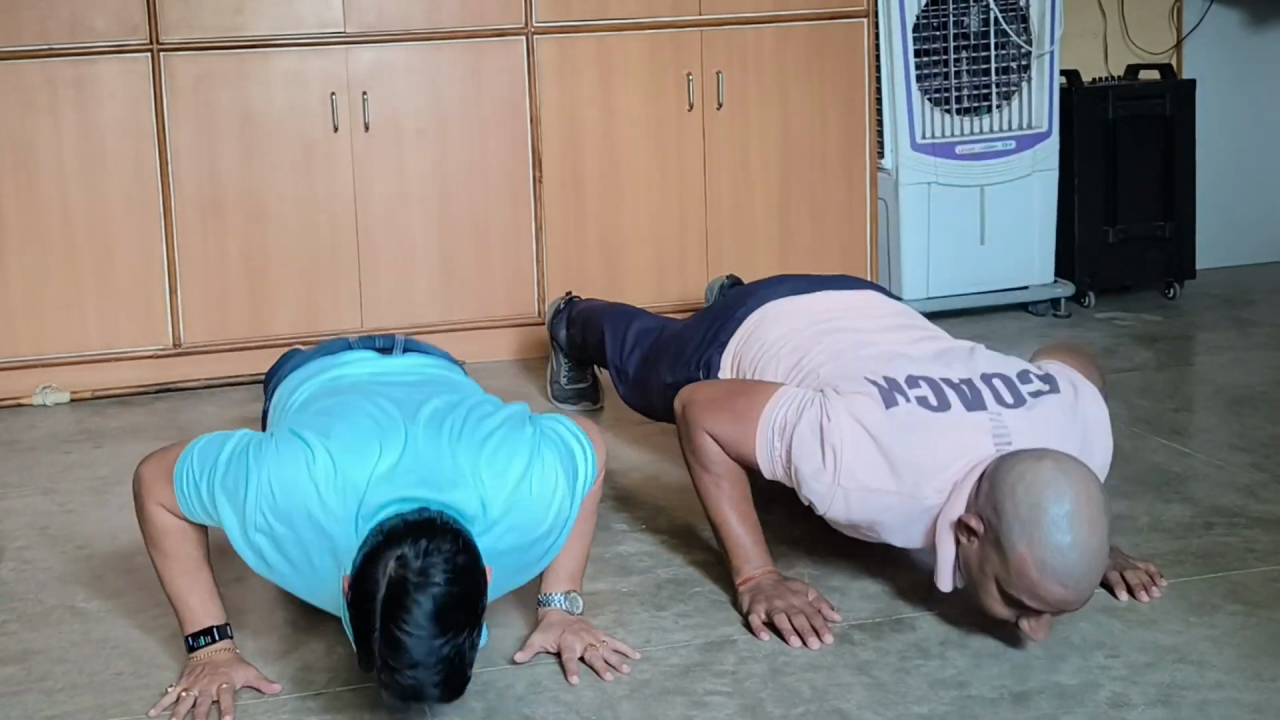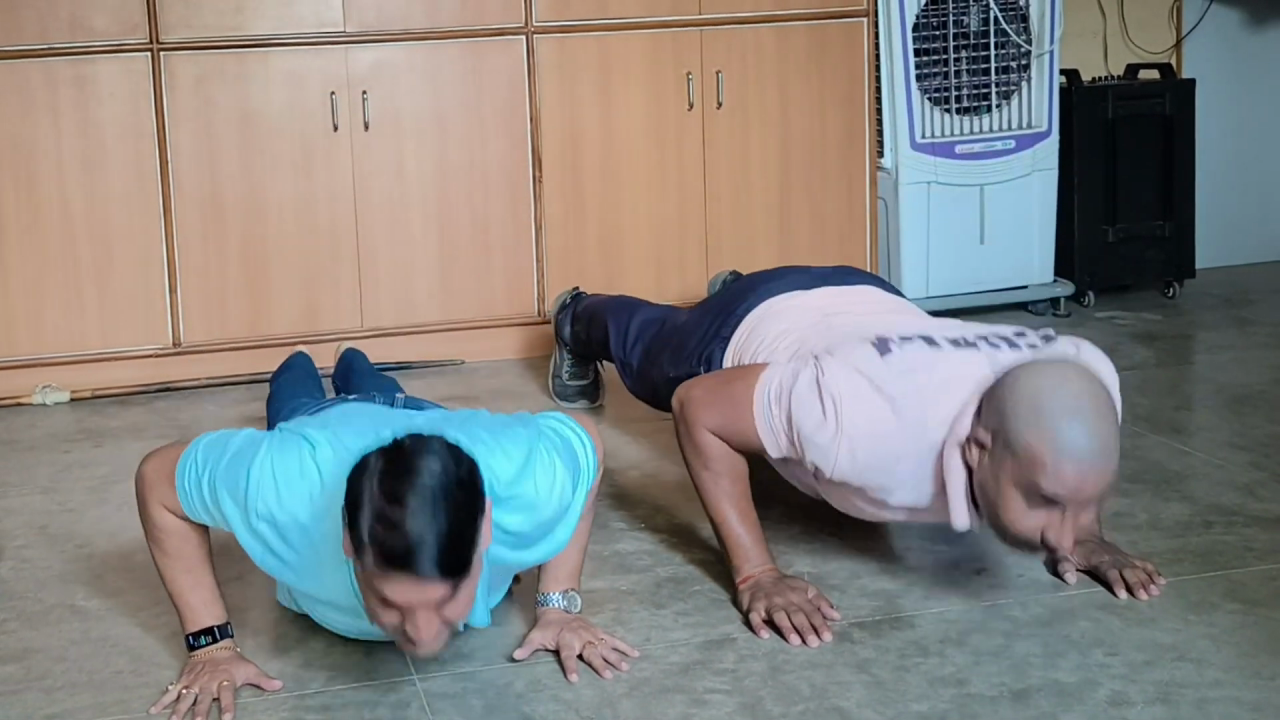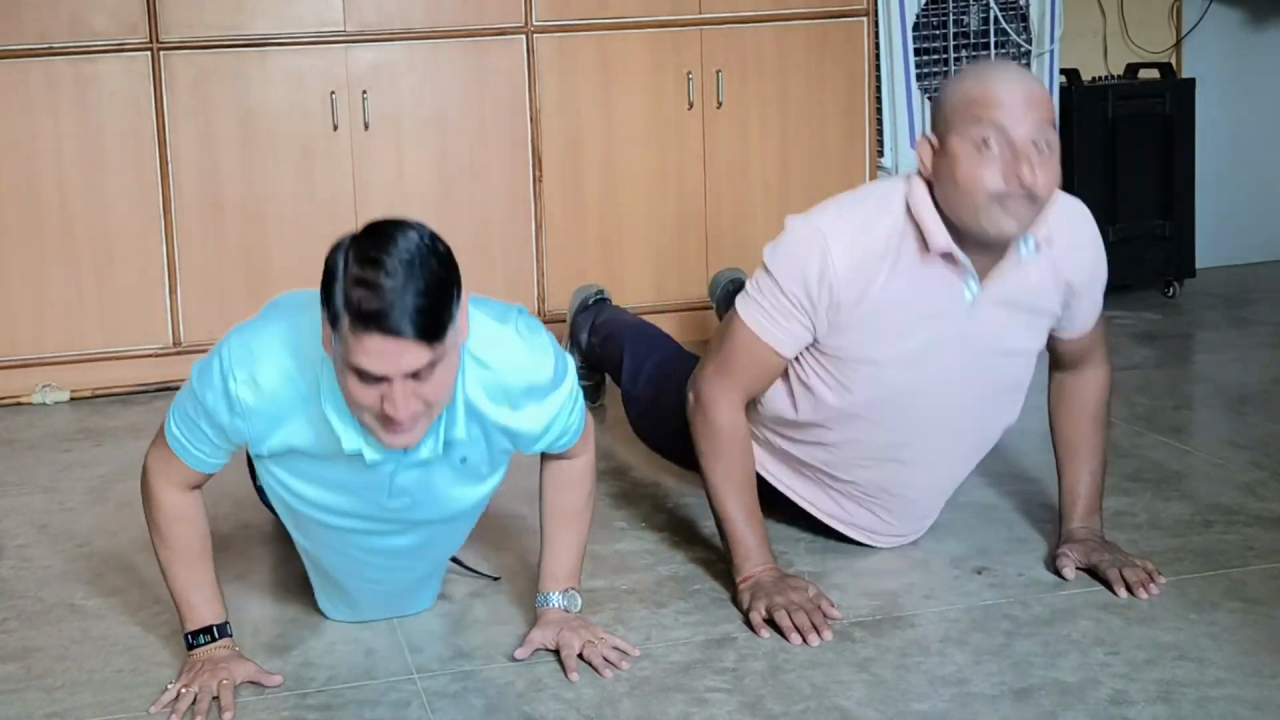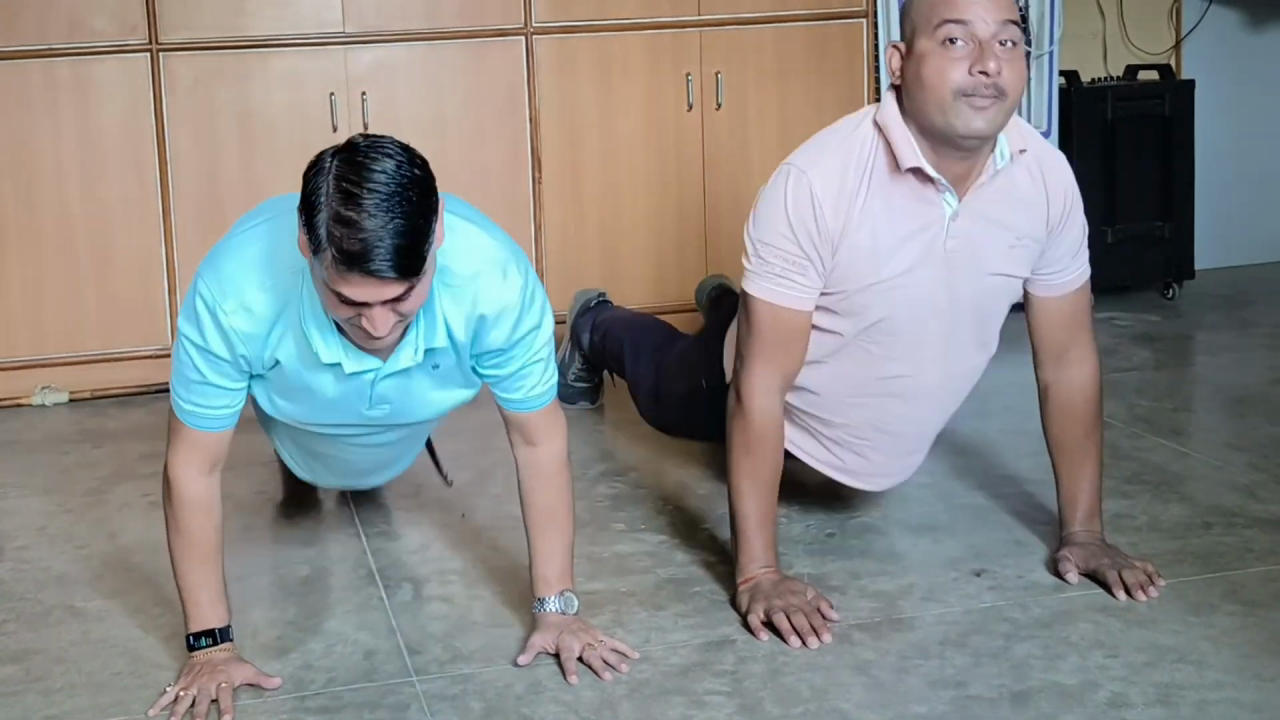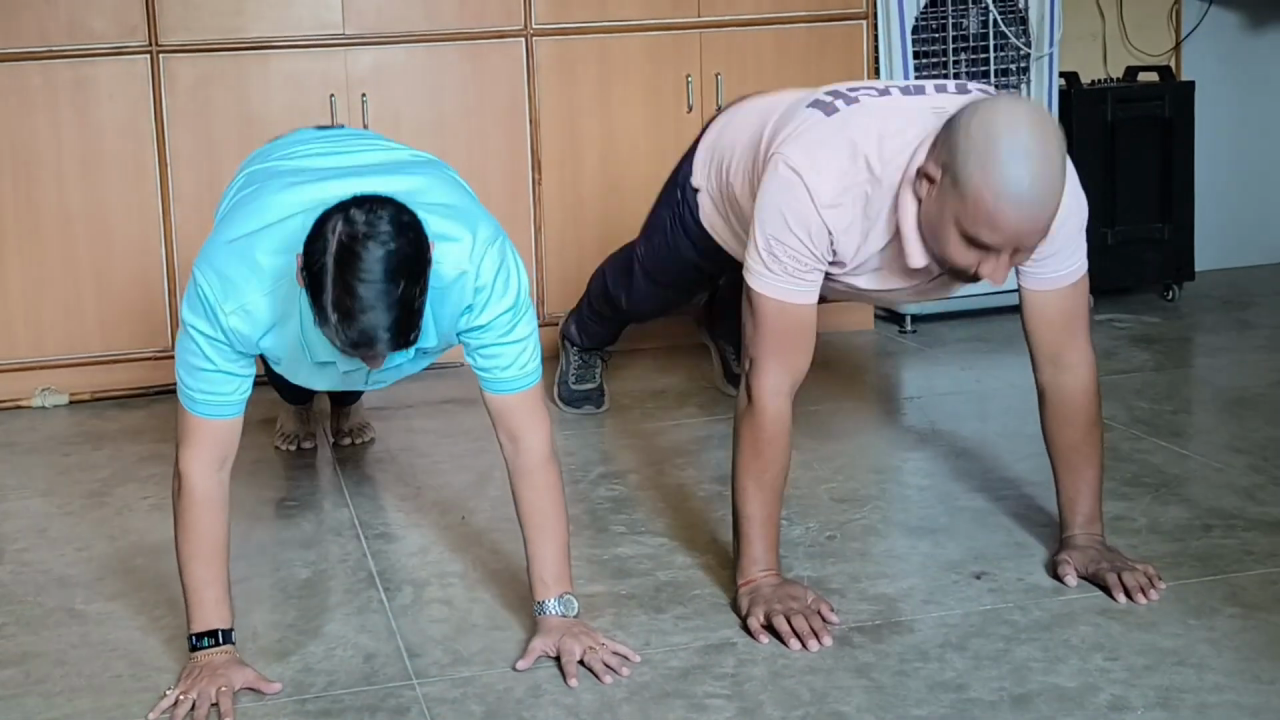
dt=0.2s
person 1, frame 1
left shoulder: (1083, 436)
right shoulder: (863, 467)
left elbow: (1073, 361)
right elbow: (694, 411)
left wrist: (1089, 545)
right wrist: (755, 577)
left hip: (869, 312)
right hip: (760, 334)
right knee: (642, 359)
left ankle: (731, 298)
right ankle: (574, 325)
person 1, frame 2
left shoulder: (1093, 387)
right shoulder: (865, 427)
right elbow: (694, 407)
left wrist: (1088, 529)
right wrist: (754, 574)
right hip: (759, 333)
right knee: (648, 351)
left ankle: (734, 293)
right ankle: (580, 321)
person 1, frame 3
left shoulder: (1071, 237)
right shoulder: (831, 246)
left elbow: (1083, 367)
right elbow: (714, 399)
left wrist: (1083, 528)
right wrist: (755, 575)
right knee: (660, 409)
left ankle: (740, 298)
right ankle: (595, 329)
person 1, frame 4
left shoulder: (1046, 177)
right shoulder: (817, 181)
left elbow: (1069, 363)
right elbow: (761, 387)
left wrist: (1083, 533)
right wrist: (757, 574)
right knee: (671, 384)
right ankle: (596, 329)
person 1, frame 5
left shoulder: (1050, 198)
right shoulder: (817, 179)
left elbow: (1067, 367)
right elbow: (771, 389)
left wrist: (1084, 535)
right wrist: (759, 578)
right hip: (727, 188)
right knee: (646, 281)
left ankle: (727, 336)
right ankle: (584, 336)
person 2, frame 1
left shoulder: (536, 487)
right shoulder: (280, 496)
left elbow: (590, 443)
right elbow: (154, 490)
left wrist: (562, 604)
right wrist: (210, 640)
left hip: (434, 377)
right hip: (318, 380)
person 2, frame 2
left shoulder: (534, 487)
right shoulder: (281, 495)
left elbow: (585, 439)
right elbow: (154, 481)
left wrist: (559, 603)
right wrist: (210, 642)
left ankle: (352, 376)
right ankle: (298, 375)
person 2, frame 3
left shoulder: (520, 361)
right shoulder: (252, 371)
left elbow: (575, 452)
right elbow: (168, 482)
left wrist: (558, 602)
right wrist: (208, 639)
person 2, frame 4
left shoulder: (494, 272)
right shoulder: (233, 287)
left elbow: (539, 440)
right elbow: (193, 470)
left wrist: (556, 606)
right wrist: (210, 641)
right knee: (309, 461)
person 2, frame 5
left shoulder: (476, 255)
right shoulder: (233, 277)
left elbow: (527, 438)
right elbow: (202, 466)
left wrist: (557, 609)
right wrist: (211, 645)
right knee: (294, 369)
left ankle: (346, 403)
right ankle: (297, 404)
